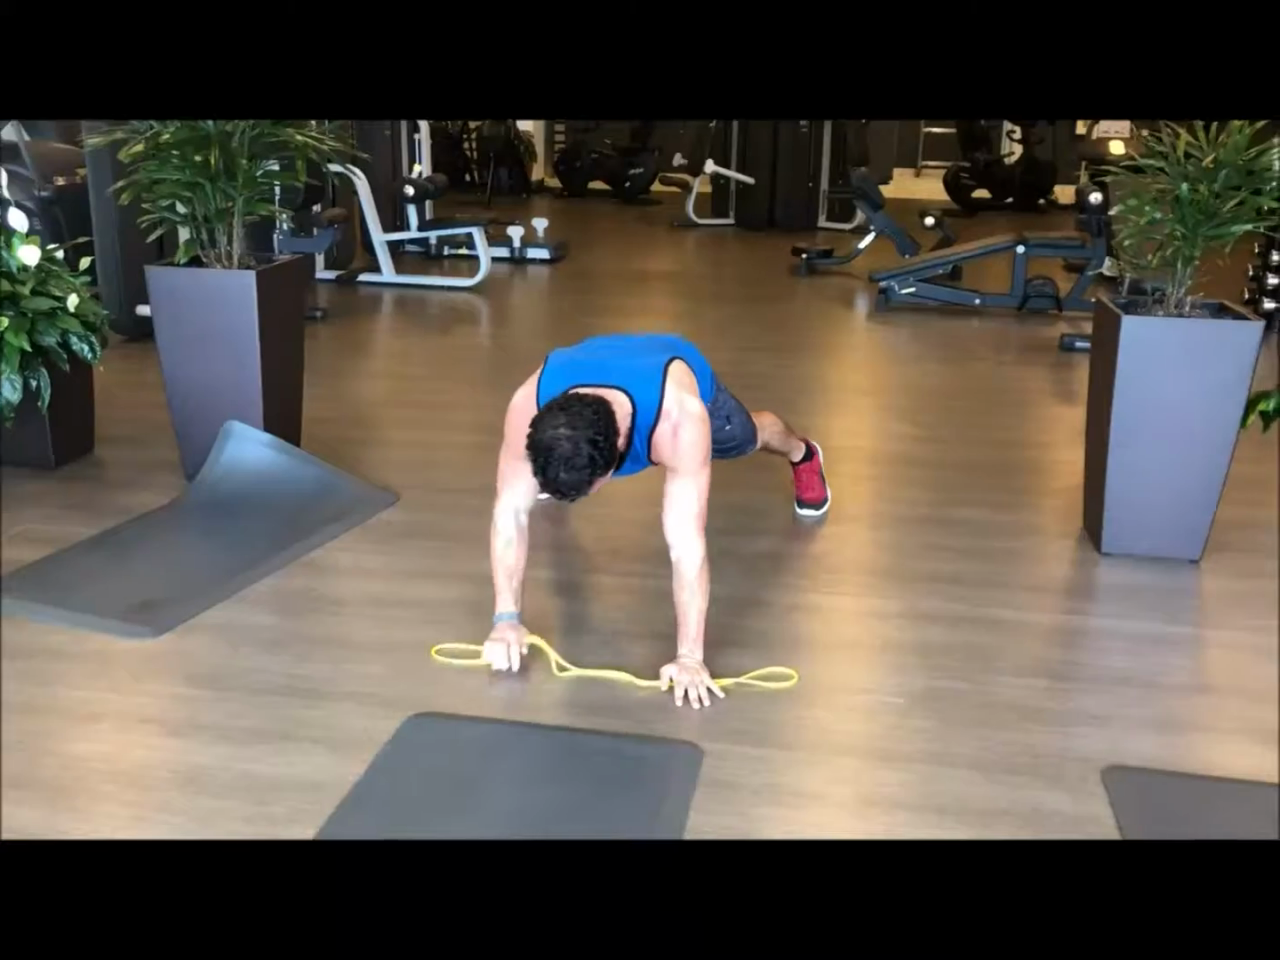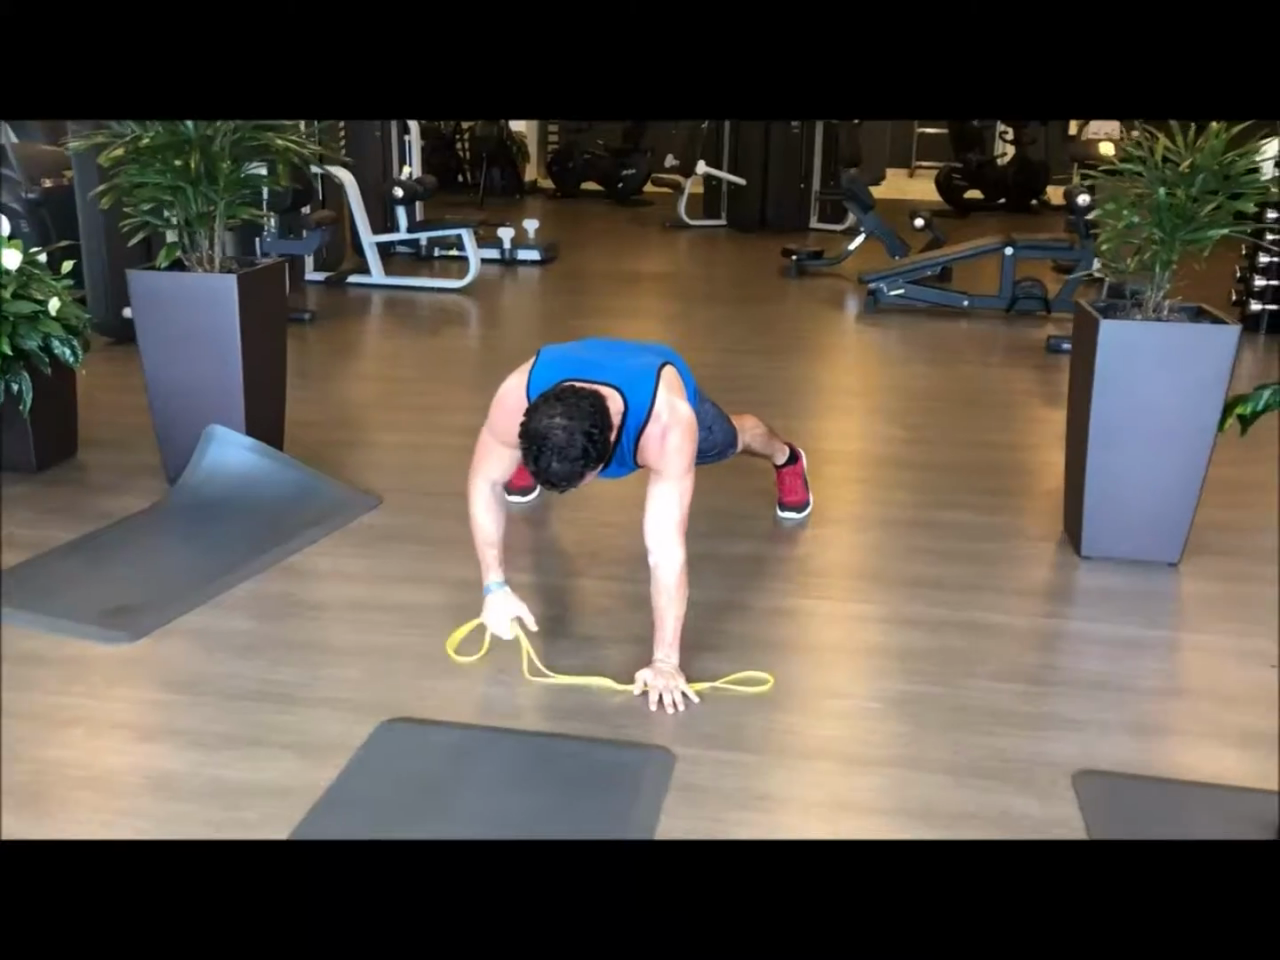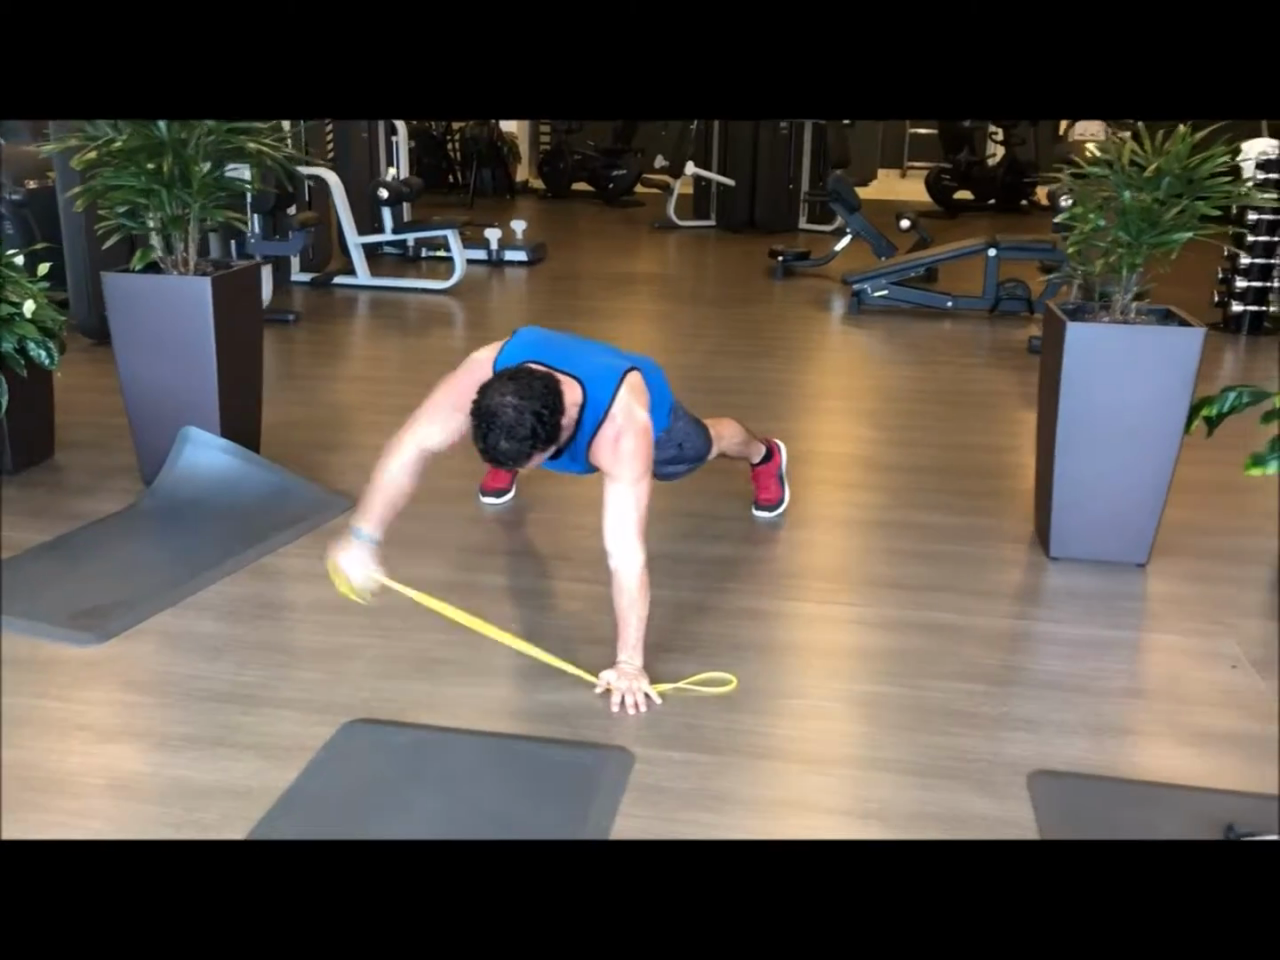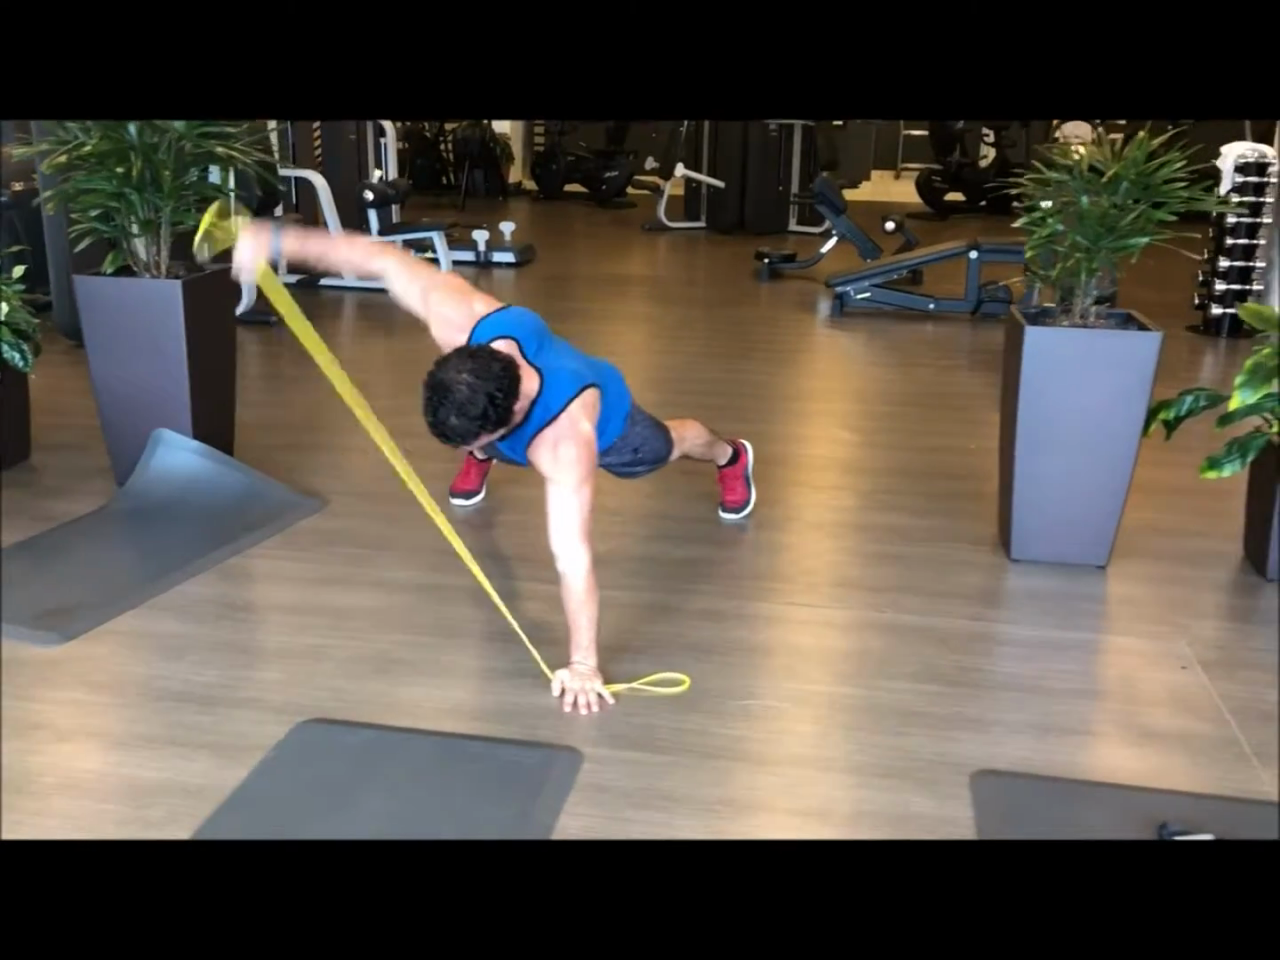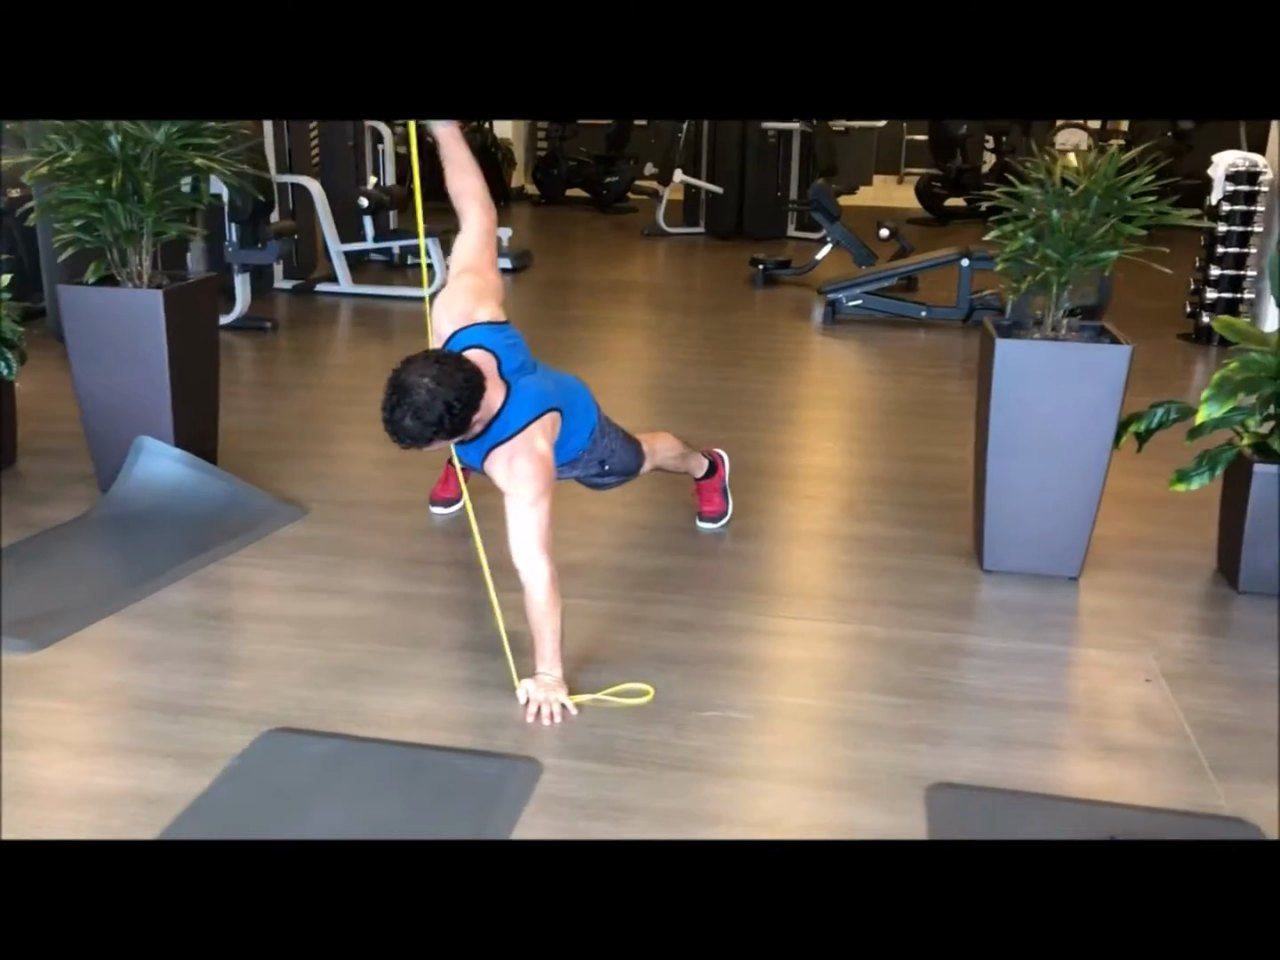
dt=0.3s
person 1, frame 1
left shoulder: (680, 421)
right shoulder: (529, 407)
left elbow: (686, 545)
right elbow: (511, 511)
left wrist: (689, 657)
right wrist: (506, 617)
left hip: (687, 375)
left knee: (747, 437)
left ankle: (801, 453)
person 1, frame 2
left shoulder: (668, 424)
right shoulder: (517, 398)
left elbow: (665, 549)
right elbow: (484, 483)
left wrist: (664, 661)
right wrist: (495, 586)
left hip: (659, 390)
left knee: (729, 441)
right knee: (517, 475)
left ankle: (784, 456)
right ankle: (527, 468)
person 1, frame 3
left shoulder: (623, 431)
right shoulder: (492, 370)
left elbow: (625, 553)
right elbow: (413, 445)
left wrist: (629, 665)
right wrist: (362, 538)
left hip: (646, 407)
left knee: (711, 442)
right knee: (516, 456)
left ankle: (763, 453)
right ankle: (508, 467)
person 1, frame 4
left shoulder: (565, 441)
right shoulder: (477, 324)
left elbow: (572, 559)
right elbow: (388, 262)
left wrist: (582, 666)
right wrist: (278, 240)
left hip: (609, 432)
left knee: (666, 446)
right knee: (480, 448)
left ankle: (729, 455)
right ankle: (483, 463)
person 1, frame 5
left shoulder: (523, 455)
right shoulder: (463, 324)
left elbow: (534, 571)
right elbow: (477, 221)
left wrist: (551, 677)
right wrist: (444, 128)
left hip: (579, 442)
left knee: (648, 458)
right knee: (462, 456)
left ankle: (708, 468)
right ankle: (462, 471)
